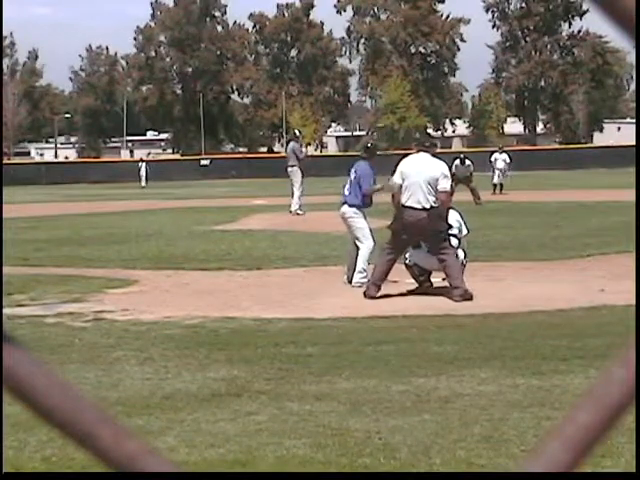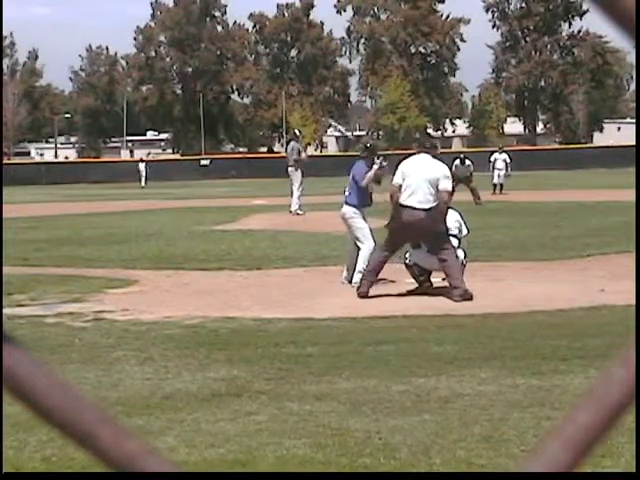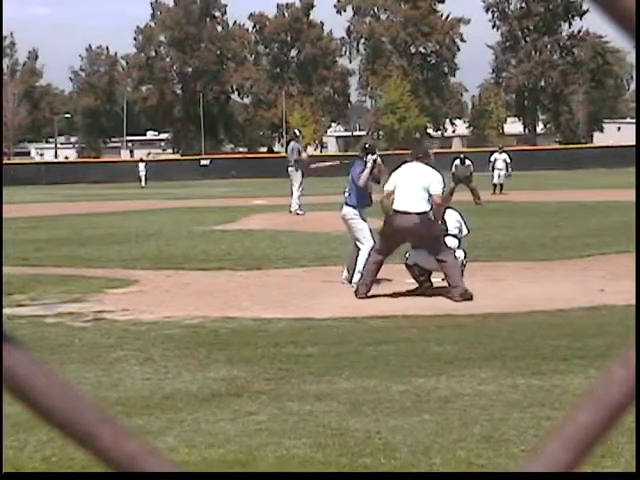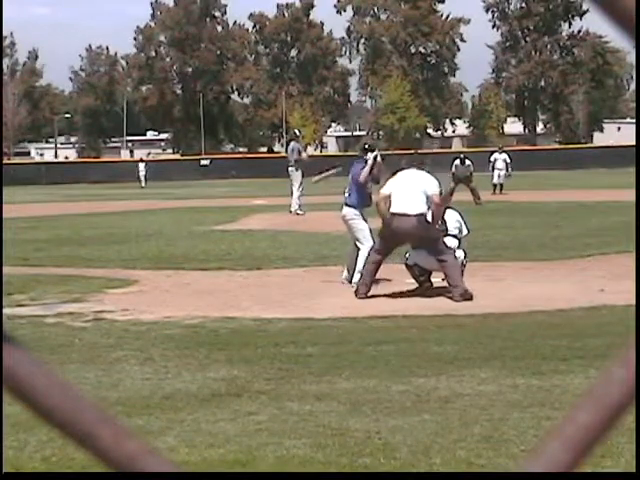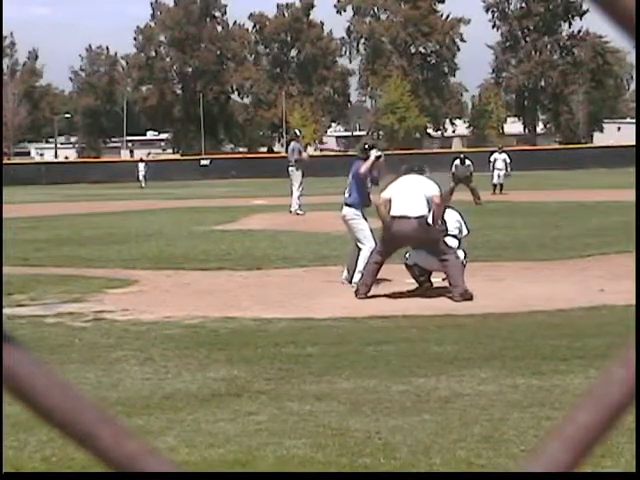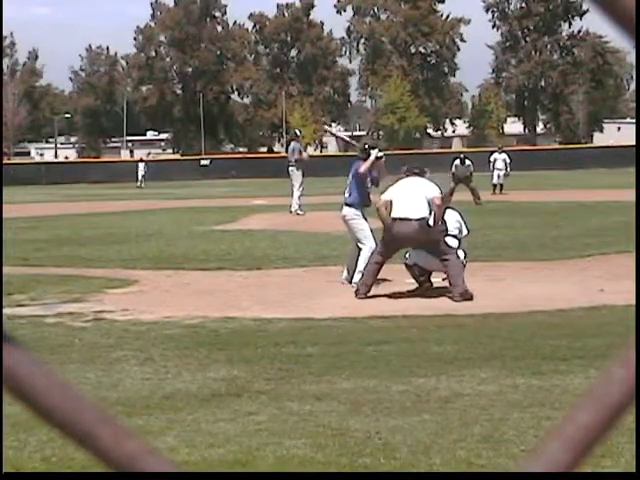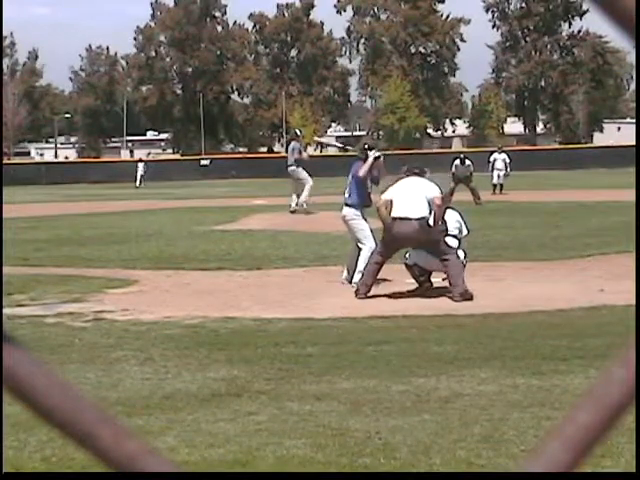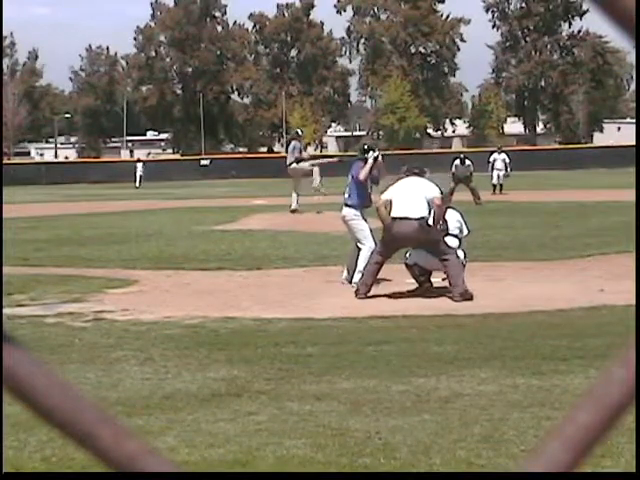
dt=0.2s
person 1, frame 1
left shoulder: (405, 162)
right shoulder: (440, 166)
left elbow: (395, 193)
right elbow: (443, 199)
left wrist: (399, 214)
right wrist: (442, 218)
left hip: (406, 214)
right hip: (429, 216)
left knee: (390, 251)
right knee: (446, 252)
left ankle: (372, 288)
right ankle: (459, 290)
person 1, frame 2
left shoulder: (406, 163)
right shoulder: (441, 168)
left elbow: (394, 192)
right elbow: (445, 199)
left wrist: (397, 213)
right wrist: (440, 219)
left hip: (404, 214)
right hip: (428, 216)
left knee: (385, 250)
right knee: (446, 252)
left ankle: (365, 286)
right ankle: (458, 290)
person 1, frame 3
left shoulder: (399, 171)
right shoulder: (433, 174)
left elbow: (385, 197)
right elbow: (438, 202)
left wrist: (391, 218)
right wrist: (436, 222)
left hip: (398, 219)
right hip: (421, 220)
left knee: (378, 252)
right knee: (445, 253)
left ankle: (362, 289)
right ankle: (458, 291)
person 1, frame 4
left shoulder: (396, 177)
right shoulder: (428, 178)
left elbow: (380, 201)
right elbow: (436, 201)
left wrist: (387, 222)
right wrist: (434, 224)
left hip: (395, 223)
right hip: (419, 223)
left knee: (377, 253)
right knee: (445, 253)
left ankle: (362, 289)
right ankle: (459, 291)
person 1, frame 5
left shoulder: (396, 182)
right shoulder: (428, 182)
left elbow: (380, 204)
right elbow: (437, 202)
left wrist: (388, 225)
right wrist: (435, 225)
left hip: (396, 226)
right hip: (419, 225)
left knee: (379, 254)
right knee: (448, 254)
left ankle: (362, 290)
right ankle: (459, 291)
person 1, frame 6
left shoulder: (397, 185)
right shoulder: (428, 184)
left elbow: (380, 205)
right elbow: (438, 203)
left wrist: (389, 227)
right wrist: (436, 226)
left hip: (397, 227)
right hip: (420, 227)
left knee: (379, 255)
right knee: (449, 254)
left ankle: (362, 290)
right ankle: (459, 291)
person 1, frame 7
left shoulder: (397, 184)
right shoulder: (428, 184)
left elbow: (380, 205)
right elbow: (438, 203)
left wrist: (388, 227)
right wrist: (434, 226)
left hip: (396, 227)
right hip: (420, 226)
left knee: (379, 255)
left ankle: (361, 290)
person 1, frame 8
left shoulder: (397, 184)
right shoulder: (428, 184)
left elbow: (380, 205)
right elbow: (438, 203)
left wrist: (389, 227)
right wrist: (435, 226)
left hip: (396, 227)
right hip: (419, 226)
left knee: (378, 255)
right knee: (448, 254)
left ankle: (362, 290)
right ankle: (459, 292)
person 2, frame 1
left shoulder: (357, 165)
right shoulder: (366, 168)
right elbow: (368, 190)
left wrist: (379, 186)
right wrist: (383, 186)
left hip: (347, 208)
right hip: (354, 210)
left knee: (357, 243)
right knee: (367, 243)
left ankle: (350, 276)
right ankle: (359, 279)
person 2, frame 2
left shoulder: (362, 165)
right shoulder: (361, 167)
left elbow: (376, 180)
right elbow: (363, 183)
left wrist: (379, 168)
right wrist: (375, 168)
left hip: (351, 209)
right hip: (354, 210)
left knee: (359, 243)
right knee: (367, 244)
left ankle: (349, 276)
right ankle: (358, 279)
person 2, frame 3
left shoulder: (363, 166)
right shoulder: (359, 166)
left elbow: (377, 179)
right elbow: (361, 183)
left wrist: (378, 165)
right wrist: (369, 165)
left hip: (352, 210)
right hip: (354, 211)
left knee: (359, 243)
right knee: (367, 244)
left ankle: (348, 276)
right ankle: (358, 279)
person 2, frame 4
left shoulder: (362, 165)
right shoulder: (358, 166)
left elbow: (374, 178)
right elbow: (361, 179)
left wrist: (377, 162)
right wrist: (370, 162)
left hip: (353, 210)
right hip: (353, 212)
left knee: (360, 243)
right knee: (366, 244)
left ankle: (348, 276)
right ankle: (357, 280)
person 2, frame 5
left shoulder: (363, 165)
right shoulder: (358, 164)
left elbow: (376, 181)
right elbow: (362, 172)
left wrist: (380, 164)
right wrist: (372, 158)
left hip: (353, 211)
right hip: (354, 211)
left knee: (360, 244)
right knee: (369, 245)
left ankle: (348, 276)
right ankle: (358, 279)
person 2, frame 6
left shoulder: (364, 166)
right shoulder: (358, 164)
left elbow: (377, 182)
right elbow: (362, 171)
left wrist: (381, 164)
right wrist: (373, 158)
left hip: (353, 211)
right hip: (353, 211)
left knee: (360, 244)
right knee: (369, 245)
left ankle: (348, 276)
right ankle: (358, 279)
person 2, frame 7
left shoulder: (364, 167)
right shoulder: (359, 165)
left elbow: (377, 180)
right elbow: (361, 175)
left wrist: (380, 163)
right wrist: (371, 159)
left hip: (353, 211)
right hip: (353, 212)
left knee: (360, 244)
right knee: (369, 245)
left ankle: (348, 276)
right ankle: (358, 279)
person 2, frame 8
left shoulder: (363, 166)
right shoulder: (358, 165)
left elbow: (377, 180)
right elbow: (361, 178)
left wrist: (379, 163)
right wrist: (370, 161)
left hip: (353, 212)
right hip: (353, 212)
left knee: (360, 244)
right knee: (368, 245)
left ankle: (348, 276)
right ankle: (358, 279)
